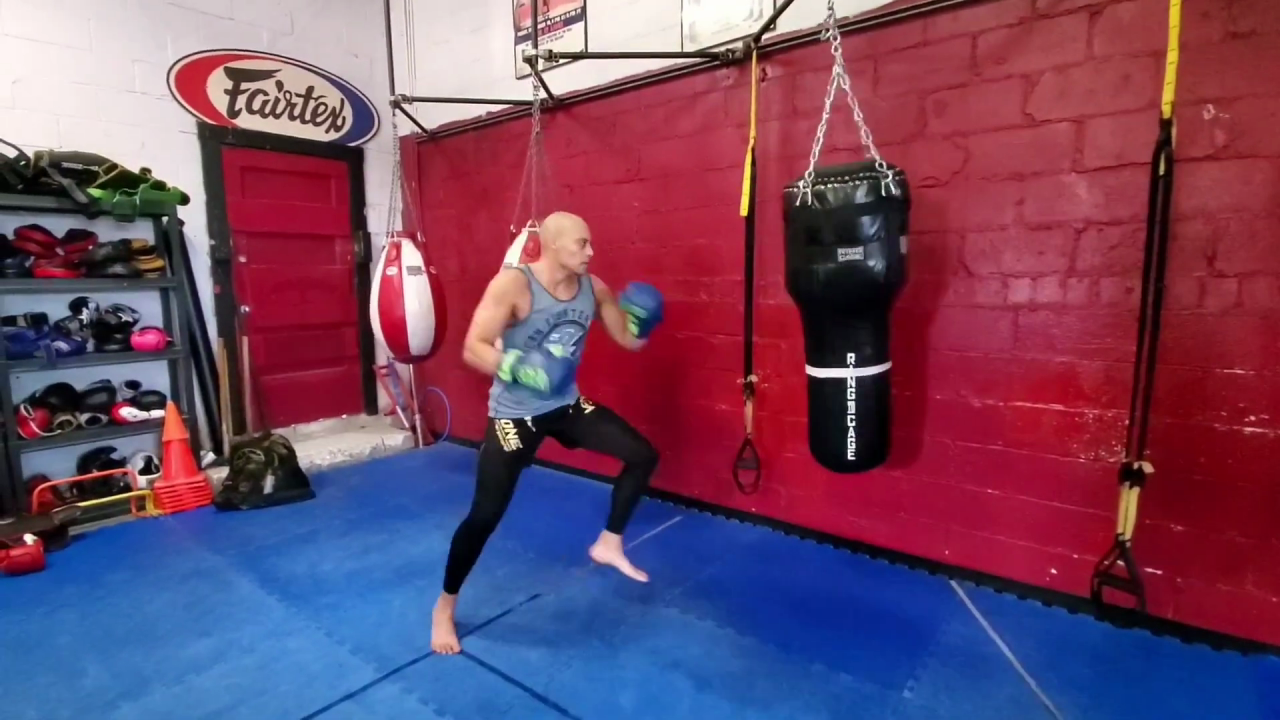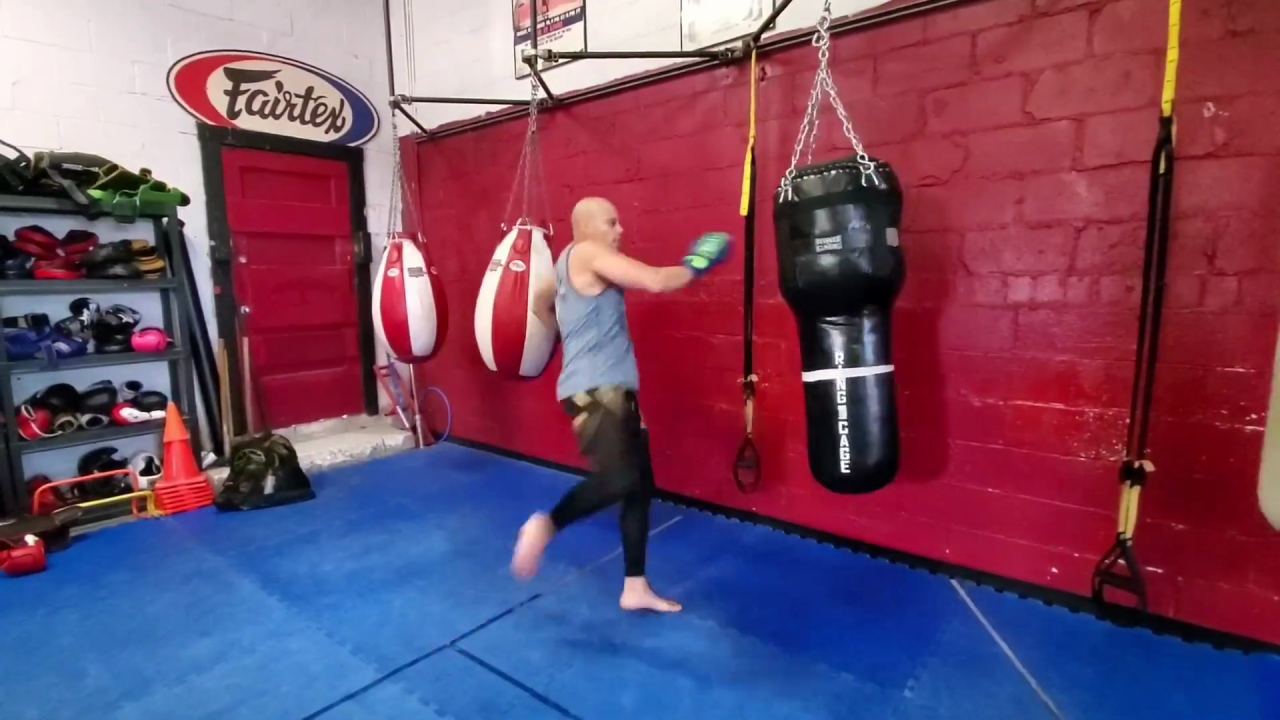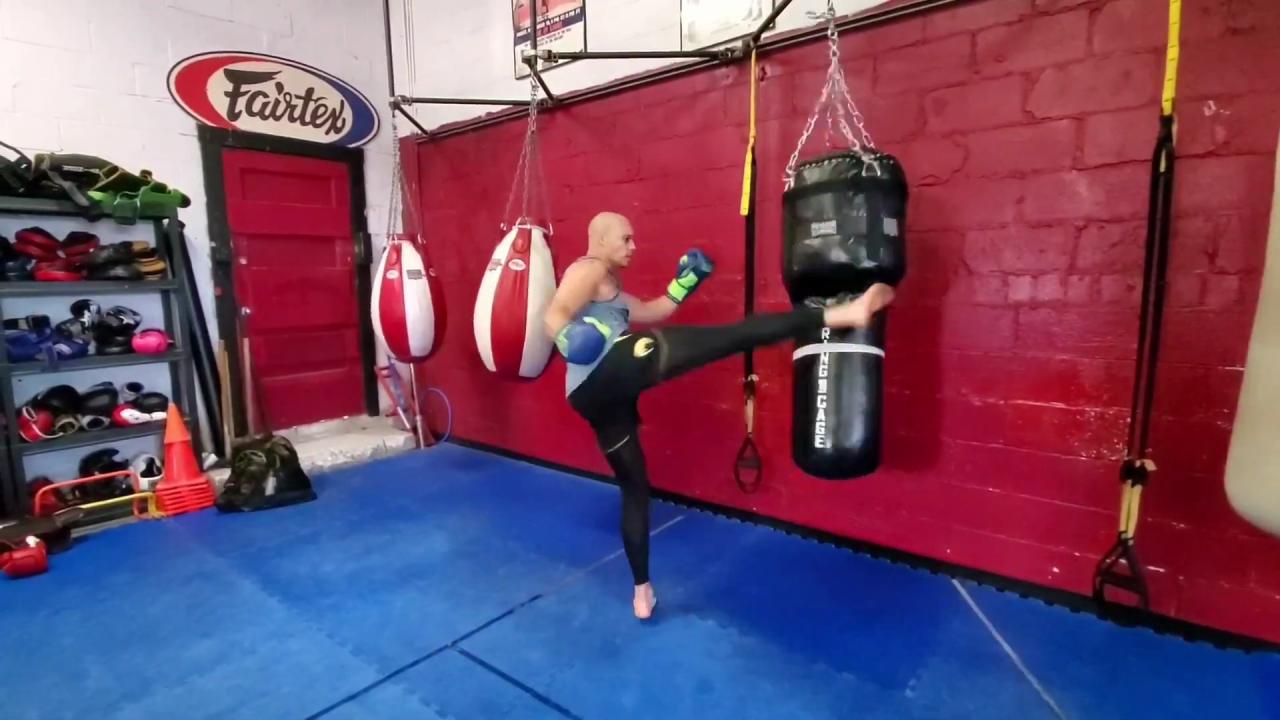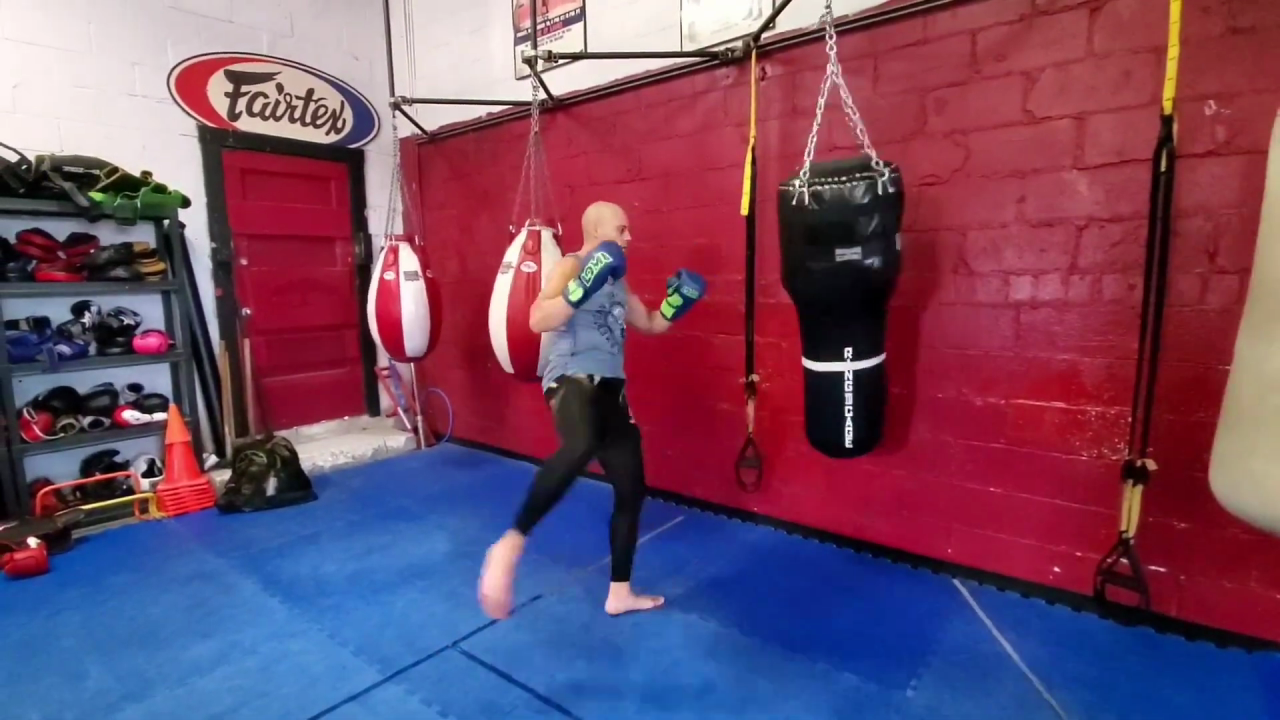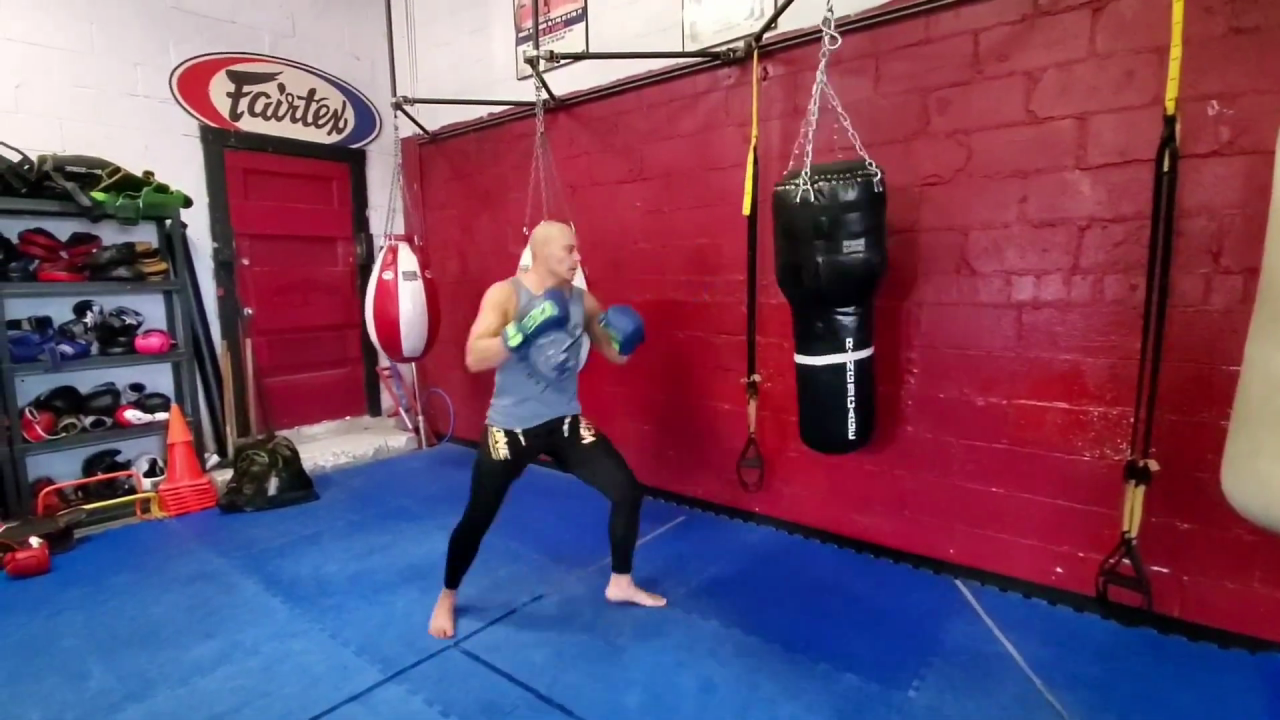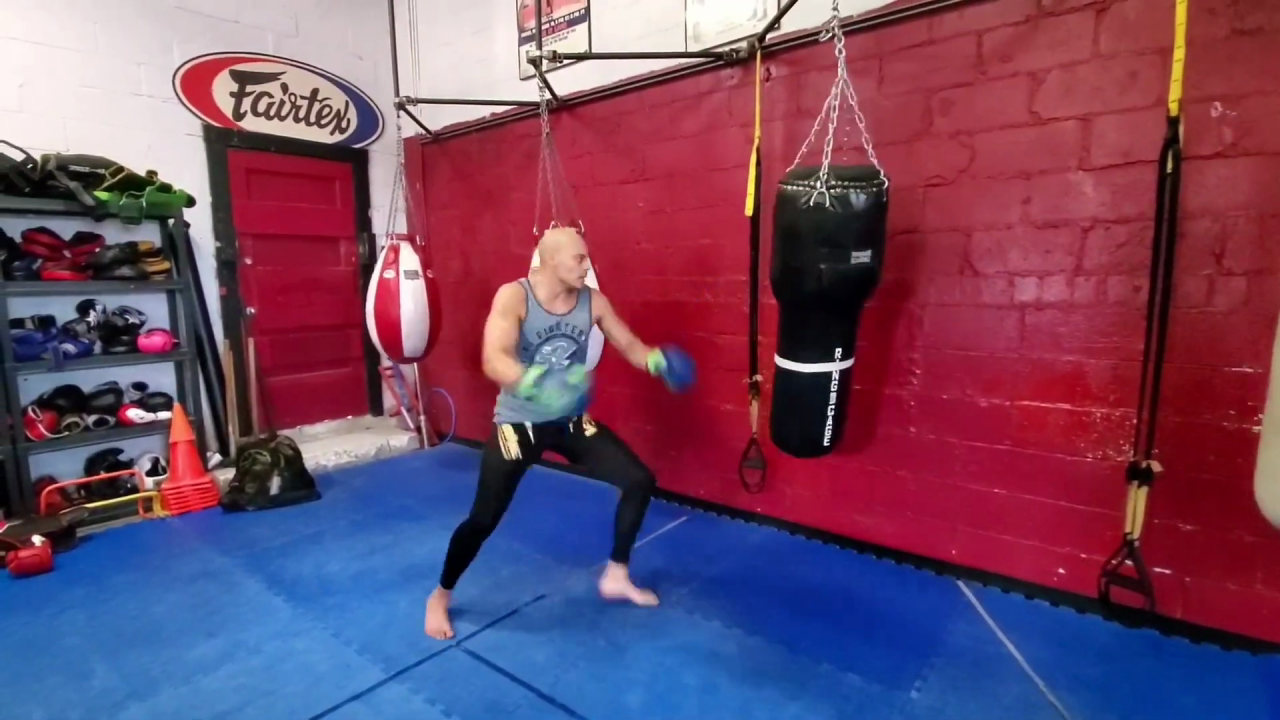
dt=0.3s
person 1, frame 1
left shoulder: (593, 288)
right shoulder: (512, 283)
left elbow: (628, 338)
right elbow: (473, 350)
left wrist: (642, 317)
right wrist: (518, 369)
left hip: (566, 404)
right hip: (515, 415)
left knee: (642, 455)
right knee: (485, 517)
left ankle: (610, 544)
right ankle: (445, 608)
person 1, frame 2
left shoulder: (568, 267)
right shoulder: (588, 252)
left elbow: (541, 304)
right elbow: (657, 282)
right wrist: (700, 259)
left hip: (611, 388)
right hip: (597, 390)
left knee: (641, 487)
right knee: (620, 480)
left ankle: (636, 587)
right ankle: (544, 526)
person 1, frame 3
left shoulder: (618, 282)
right shoulder: (589, 269)
left elbow: (654, 311)
right elbow: (553, 319)
left wrist: (686, 281)
right wrist: (577, 335)
left hip: (594, 394)
right hip: (611, 372)
left knee: (635, 489)
right knee: (731, 336)
left ankle: (643, 594)
right ankle: (837, 316)
person 1, frame 4
left shoulder: (613, 279)
right shoulder: (572, 269)
left elbow: (651, 323)
right elbow: (540, 321)
left wrist: (678, 300)
right wrist: (585, 286)
left hip: (610, 390)
right hip: (575, 382)
left knee: (632, 489)
right knee: (577, 451)
left ankle: (620, 592)
right ankle: (510, 545)
person 1, frame 5
left shoulder: (583, 301)
right shoulder: (504, 294)
left elbow: (616, 356)
right elbow: (475, 358)
left wrist: (625, 340)
right wrist: (525, 328)
left hip: (565, 421)
right hip: (511, 426)
left knee: (627, 492)
right knee: (476, 518)
left ankle: (621, 582)
right ankle: (447, 597)
person 1, frame 6
left shoulder: (593, 301)
right shoulder: (513, 296)
left elbow: (631, 347)
right elbow: (495, 362)
left wrist: (664, 363)
right wrist: (541, 387)
left hip: (572, 419)
right hip: (519, 424)
left knee: (640, 481)
right knee: (484, 518)
left ankle: (617, 574)
right ankle: (440, 596)
